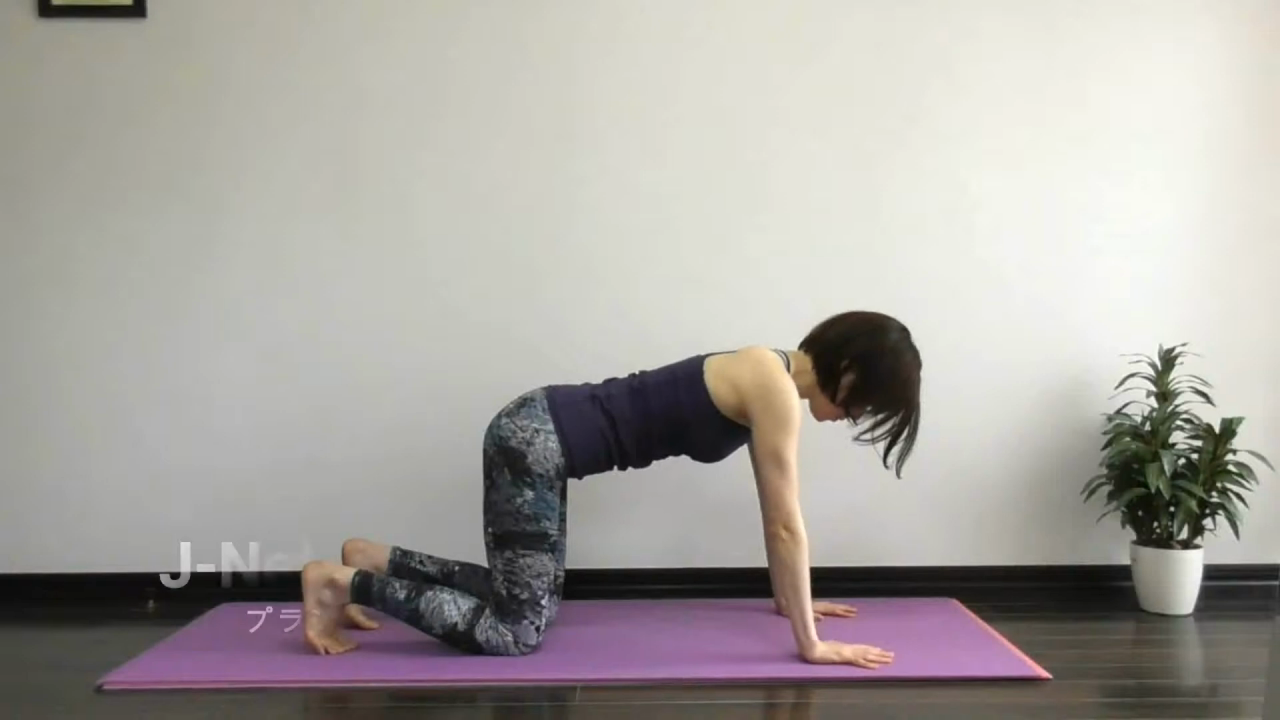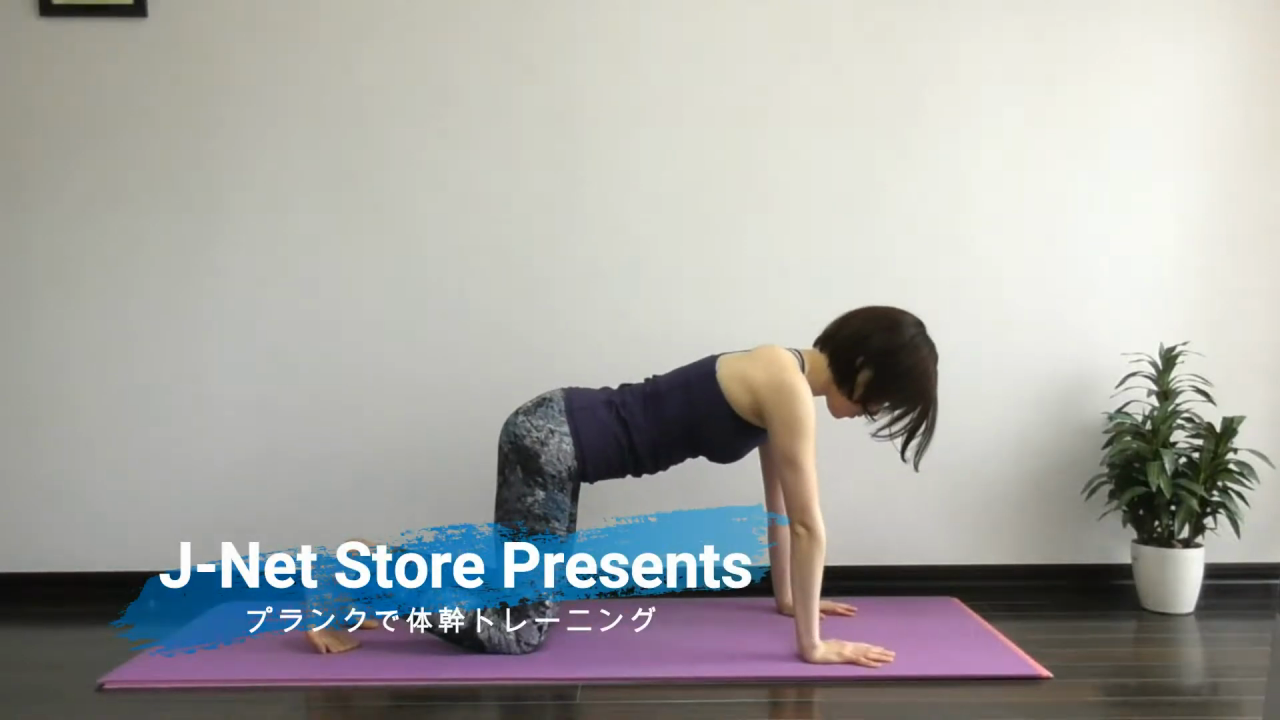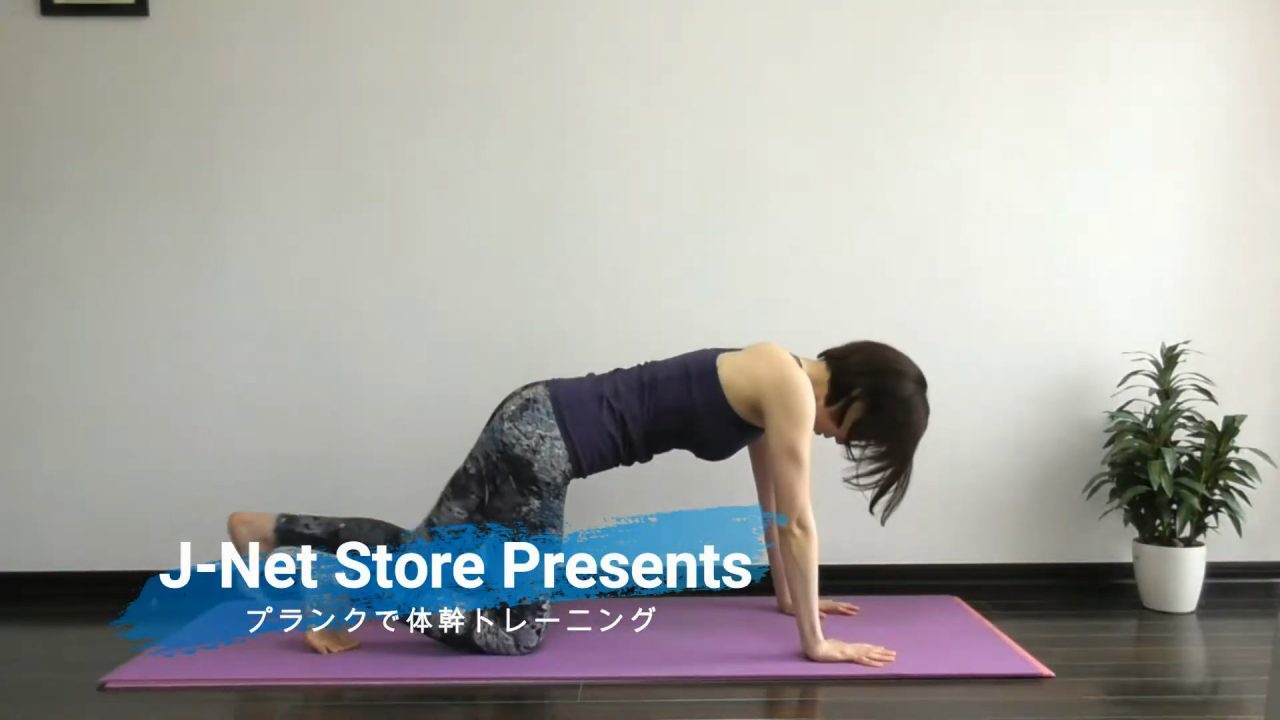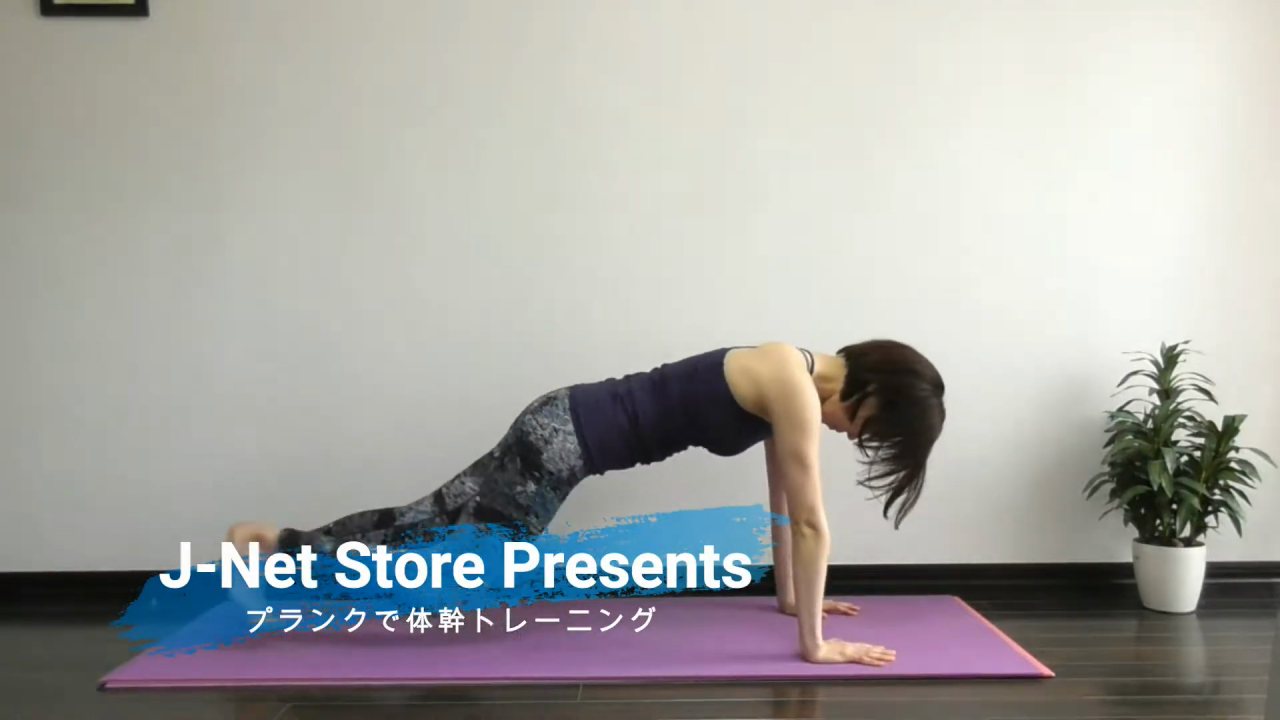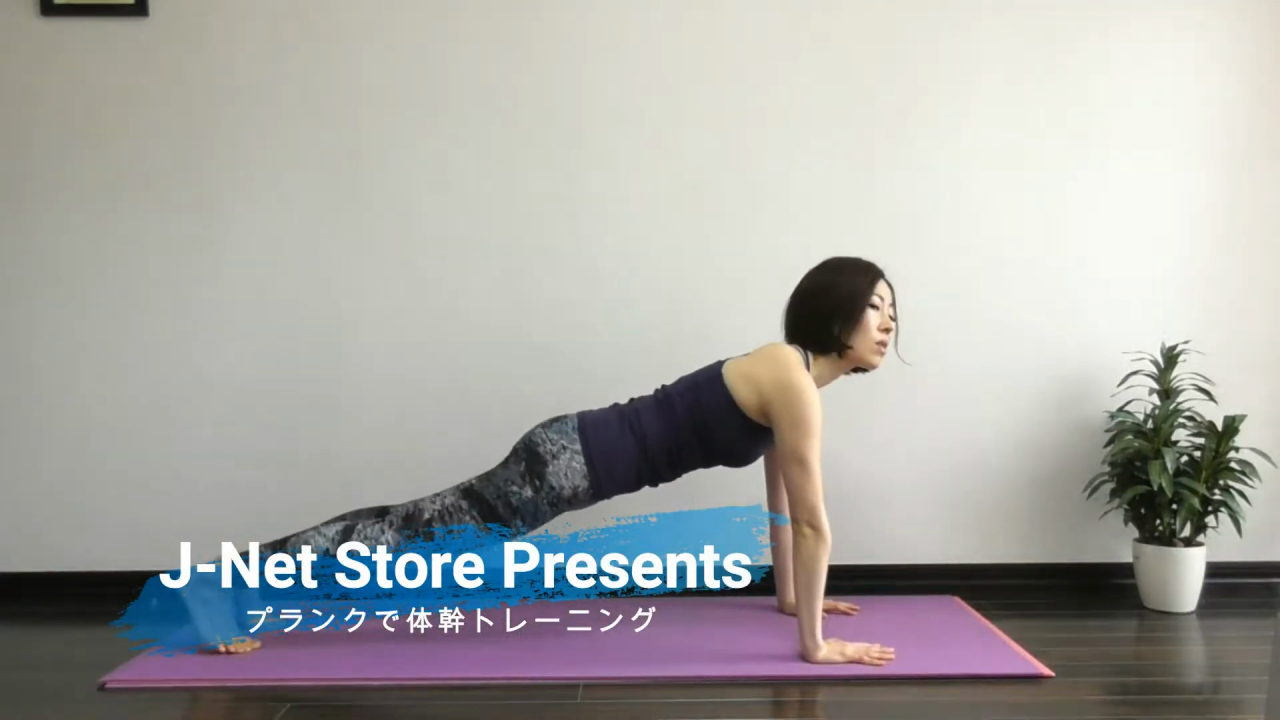
dt=1s
person 1, frame 1
left shoulder: (769, 377)
right shoulder: (776, 389)
left elbow: (774, 514)
right elbow: (786, 525)
left wrist: (789, 598)
right wrist: (810, 643)
left hip: (541, 438)
right hip: (533, 444)
left knee: (530, 599)
right knee: (516, 632)
left ankle: (376, 562)
right ankle: (346, 581)
person 1, frame 2
left shoulder: (781, 377)
right shoulder: (789, 389)
left elbow: (777, 502)
right elbow: (806, 526)
left wrist: (788, 597)
right wrist: (812, 644)
left hip: (558, 435)
right hip: (548, 443)
left knee: (524, 593)
right knee: (518, 632)
person 1, frame 3
left shoulder: (771, 381)
right shoulder: (792, 391)
left elbow: (771, 504)
right elbow: (795, 524)
left wrist: (789, 594)
right wrist: (814, 641)
left hip: (534, 415)
right hip: (541, 445)
left knee: (425, 549)
right knee: (515, 629)
left ankle: (266, 533)
person 1, frame 4
left shoulder: (793, 378)
right shoulder: (796, 389)
left elbow: (779, 501)
right elbow: (808, 522)
left wrist: (790, 594)
right wrist: (816, 641)
left hip: (568, 431)
right hip: (561, 438)
left knee: (427, 525)
left ankle: (277, 556)
right ankle: (271, 547)
person 1, frame 5
left shoulder: (788, 373)
right shoulder: (794, 384)
left elbow: (780, 500)
right elbow: (811, 522)
left wrist: (790, 595)
right wrist: (816, 641)
left hip: (579, 455)
right hip: (568, 465)
left knee: (410, 528)
right knee: (401, 535)
